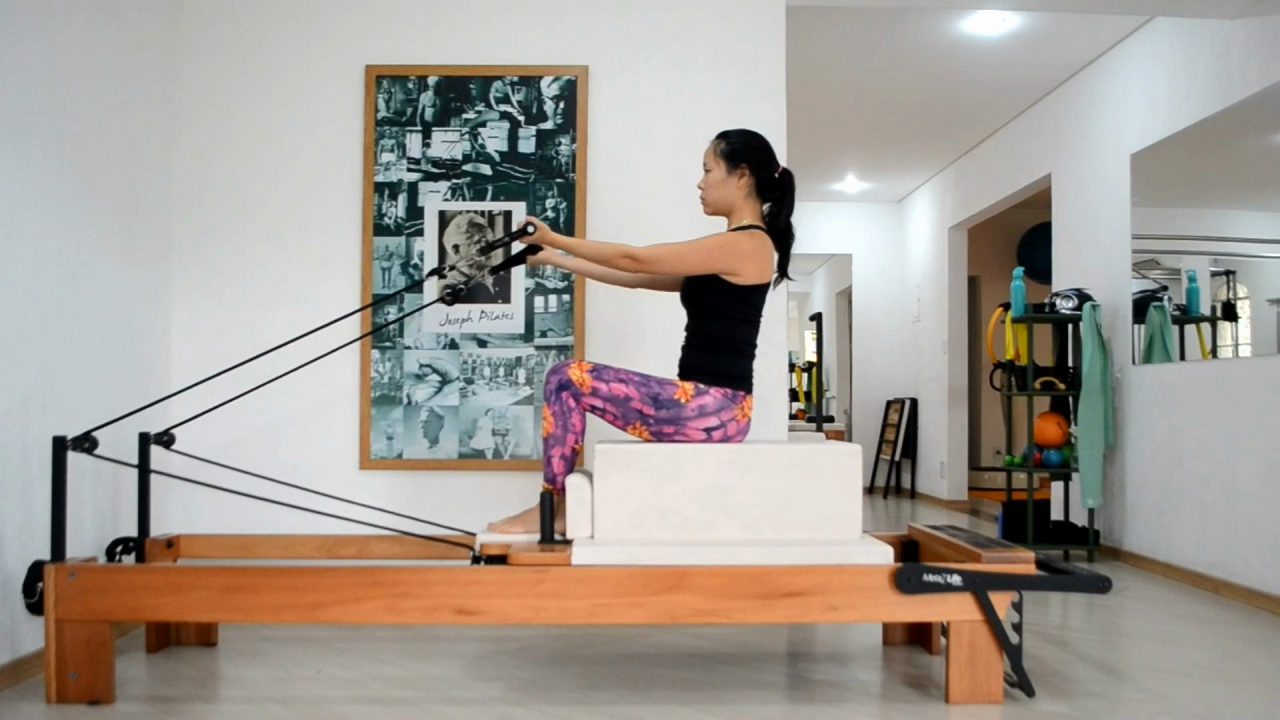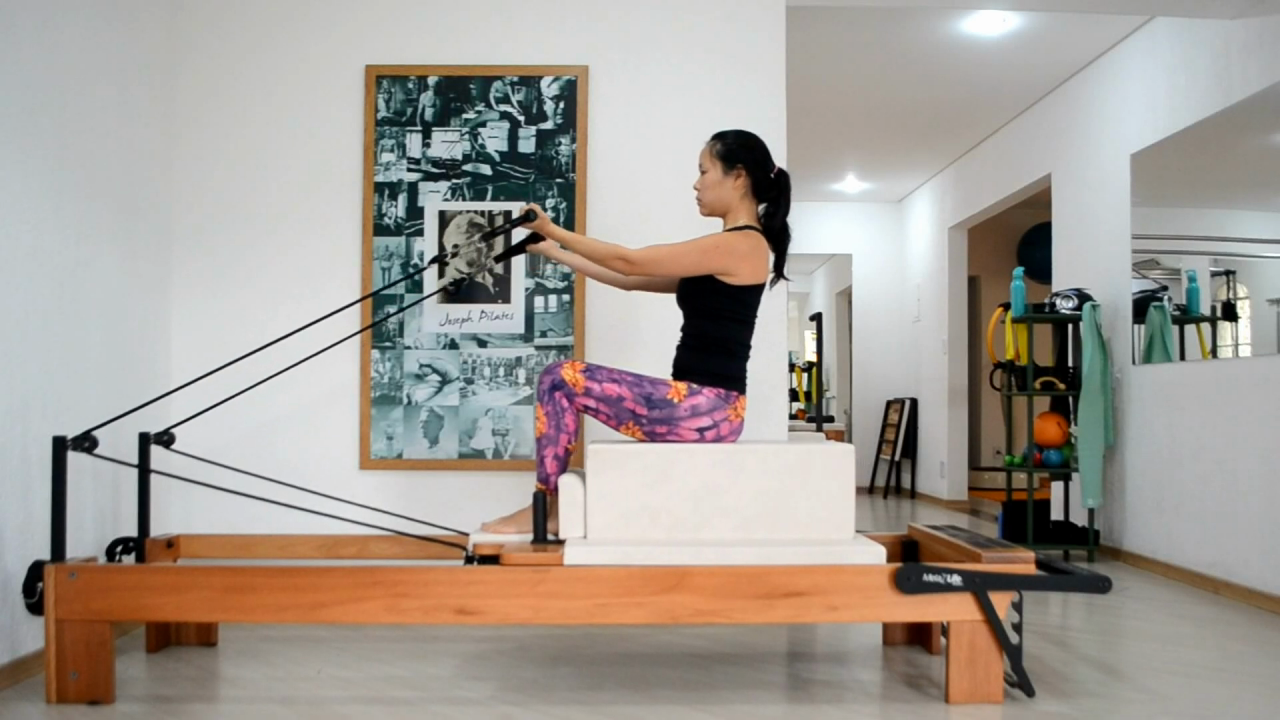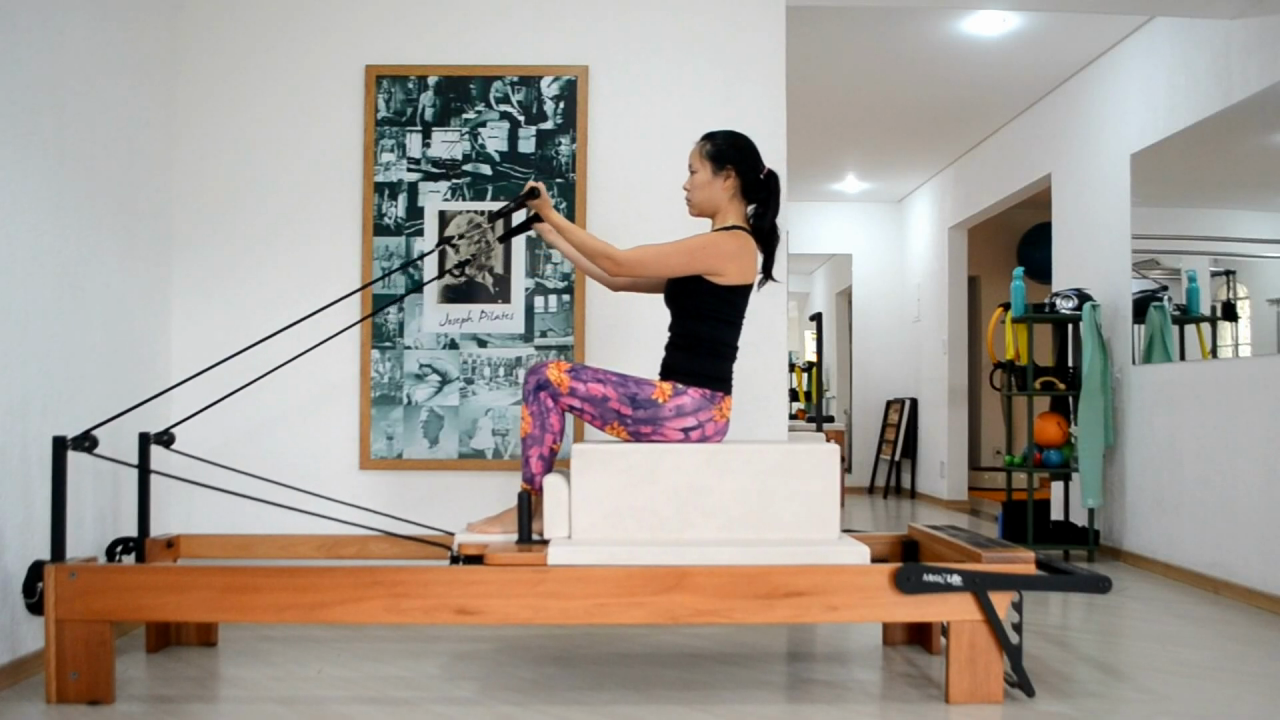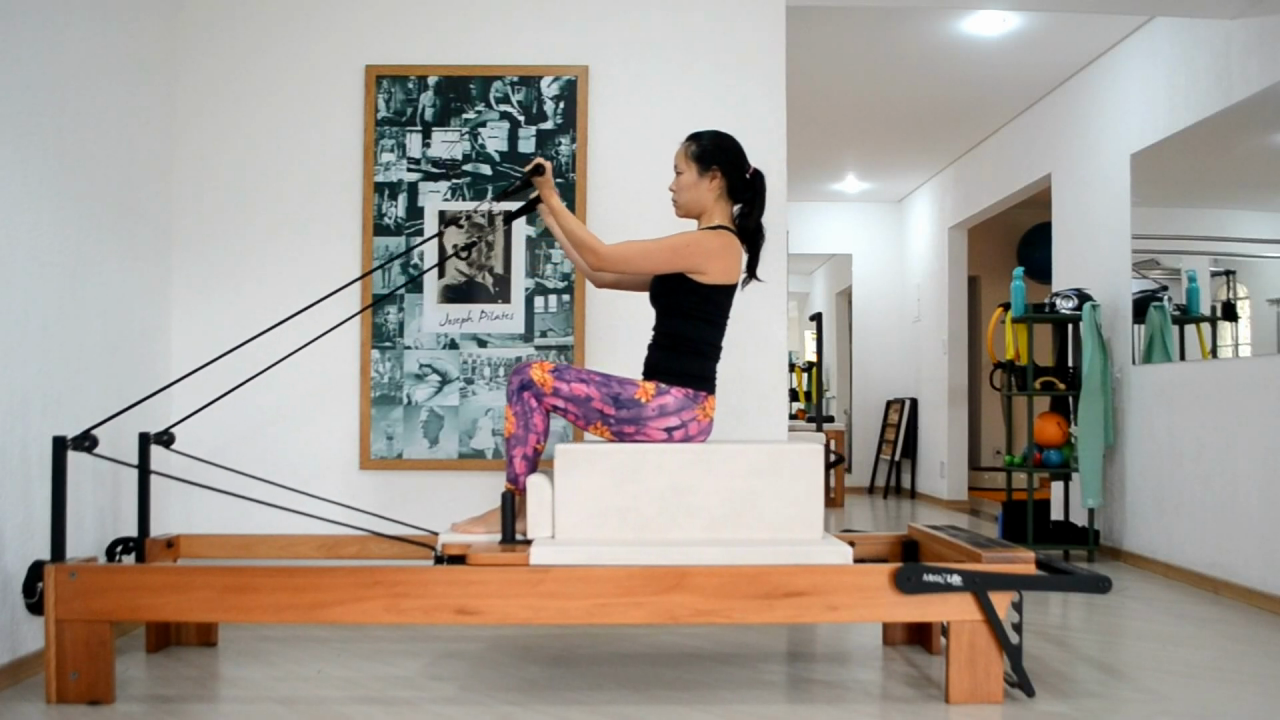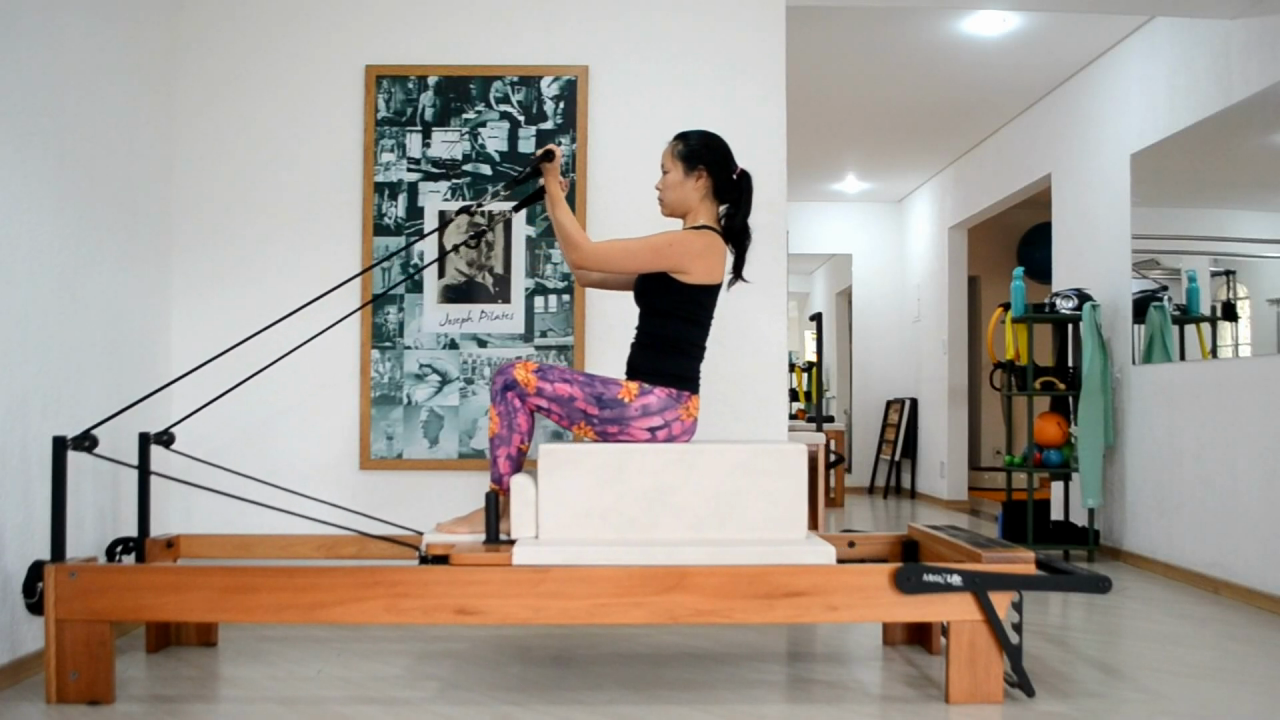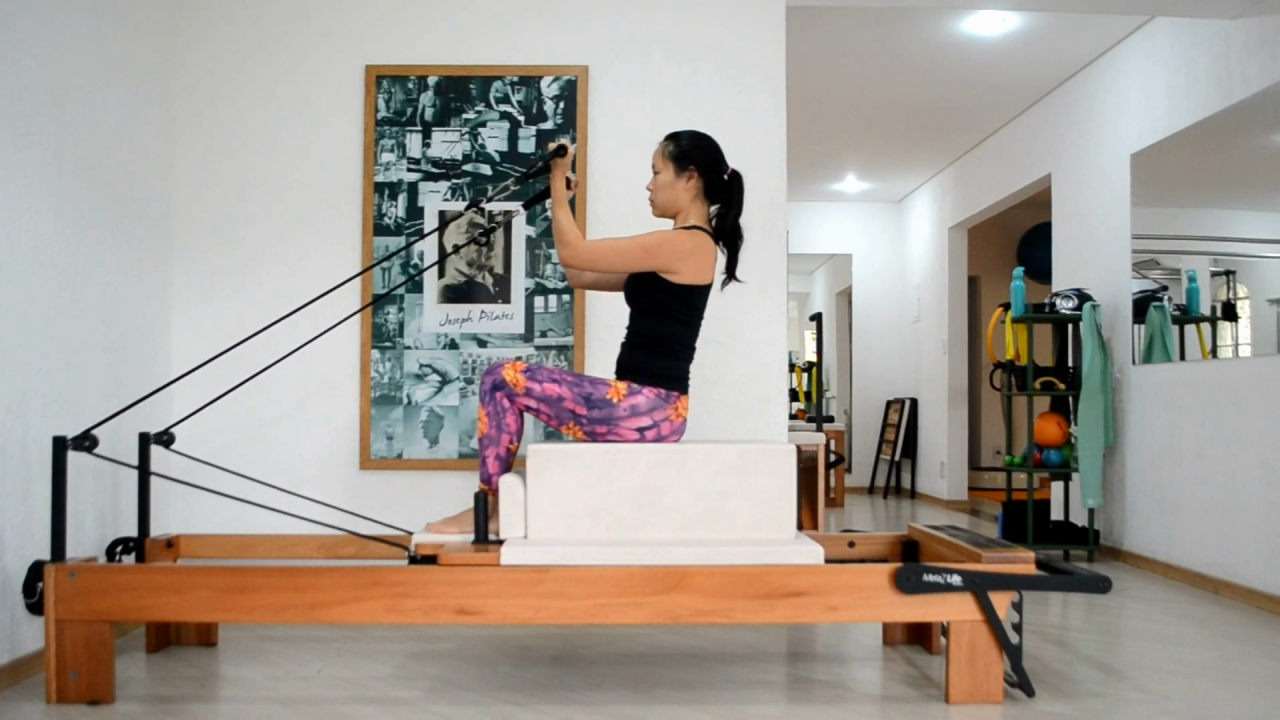
dt=0.5s
person 1, frame 1
left shoulder: (746, 245)
right shoulder: (725, 254)
left elbow: (635, 260)
right elbow: (634, 277)
left wrist: (556, 239)
right wrist: (554, 259)
left hip: (715, 408)
right hip: (706, 405)
left knee: (567, 378)
right knee: (571, 382)
left ankle: (553, 510)
right ankle: (558, 508)
person 1, frame 2
left shoulder: (741, 245)
right shoulder: (724, 251)
left elbow: (630, 262)
right elbow: (630, 279)
left wrist: (554, 230)
right wrist: (555, 253)
left hip: (707, 408)
right hip: (700, 404)
left knee: (561, 379)
right knee: (566, 382)
left ankle: (547, 509)
right ankle: (552, 507)
person 1, frame 3
left shoulder: (729, 245)
right shoulder: (711, 253)
left elbow: (618, 262)
right elbow: (617, 279)
left wrist: (552, 215)
right wrist: (553, 236)
left hip: (693, 408)
right hip: (687, 405)
left knee: (546, 378)
right knee: (551, 381)
left ankle: (532, 509)
right ankle: (537, 508)
person 1, frame 4
left shoulder: (714, 244)
right shoulder: (698, 251)
left elbow: (601, 257)
right elbow: (602, 275)
left wrist: (551, 197)
right wrist: (549, 217)
left hip: (675, 408)
right hip: (671, 405)
left knee: (531, 379)
right knee: (538, 382)
left ankle: (516, 508)
right ankle: (522, 505)
person 1, frame 5
left shoulder: (696, 244)
right shoulder: (685, 250)
left elbow: (583, 255)
right elbow: (587, 273)
left wrist: (553, 185)
right wrist: (553, 203)
left hip: (658, 409)
right hip: (656, 405)
left knee: (514, 379)
right knee: (522, 382)
left ankle: (500, 508)
right ankle: (508, 506)
person 1, frame 6
left shoulder: (686, 243)
right shoulder: (679, 248)
left elbow: (573, 254)
right elbow: (581, 275)
left wrist: (557, 181)
right wrist: (560, 199)
left hip: (647, 408)
right hip: (647, 406)
left knee: (502, 379)
right knee: (511, 383)
left ankle: (489, 508)
right ankle: (497, 505)
